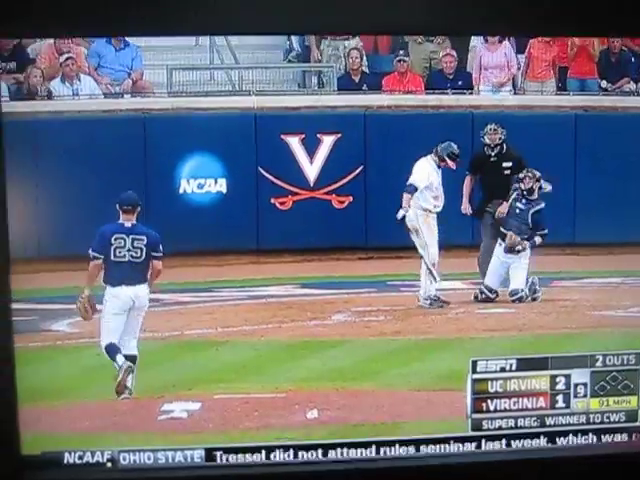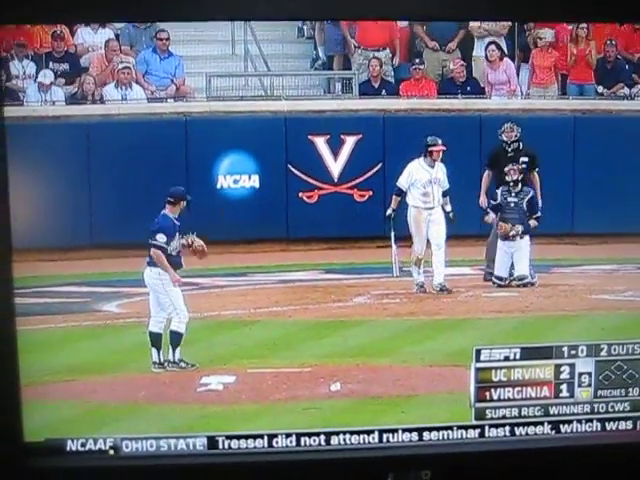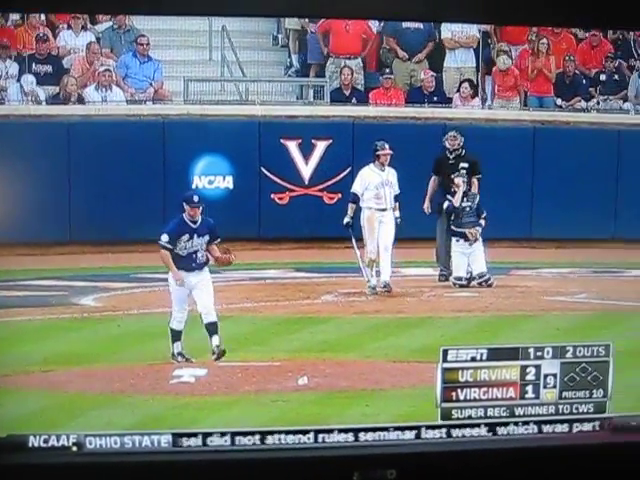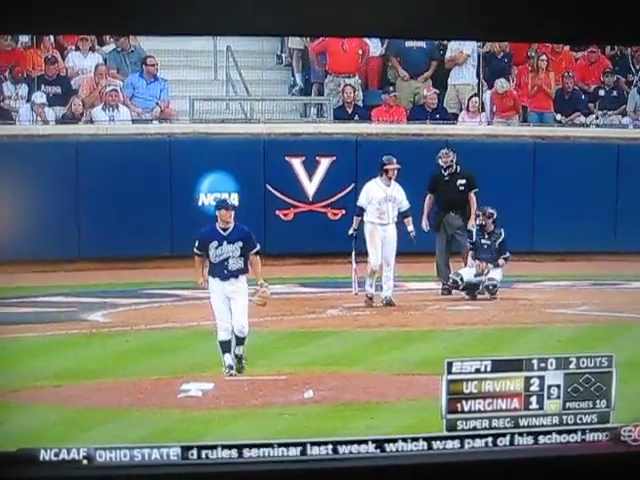
dt=1s
person 1, frame 1
left shoulder: (105, 232)
right shoulder: (150, 235)
left elbow: (95, 264)
right elbow: (158, 267)
left wrist: (88, 289)
right wrist: (150, 281)
left hip: (115, 292)
right hip: (140, 292)
left knee: (108, 338)
right knee: (130, 339)
left ankle: (121, 364)
right ankle: (127, 386)
person 1, frame 2
left shoulder: (168, 220)
right shoulder: (166, 224)
right elbow: (155, 251)
left wrist: (186, 242)
right wrist: (171, 273)
left hip: (157, 275)
right hip: (161, 275)
left knee: (158, 317)
right knee: (180, 315)
left ankle: (157, 360)
right ankle: (174, 360)
person 1, frame 3
left shoulder: (208, 224)
right shoulder: (174, 226)
right elbow: (164, 251)
left wrist: (220, 257)
right wrist: (174, 272)
left hip: (202, 274)
right hip: (180, 275)
left knee: (208, 309)
right knee: (179, 315)
left ankle: (216, 346)
right ankle: (176, 351)
person 1, frame 4
left shoulder: (243, 232)
right shoulder: (206, 233)
left elbow: (253, 256)
right elbow: (199, 256)
left wrist: (259, 280)
right wrist: (201, 276)
left hip: (238, 283)
right hip: (217, 284)
left knee: (241, 325)
right knee: (223, 326)
left ankle: (239, 354)
right ankle: (228, 363)
person 2, frame 1
left shoulder: (436, 167)
right shoulder: (424, 166)
right elbow: (411, 188)
left wrist: (440, 207)
right wrist: (404, 209)
left hip: (429, 215)
right hip: (419, 214)
left knee: (433, 255)
right knee: (430, 254)
left ankle: (431, 294)
right ankle: (425, 296)
person 2, frame 2
left shoulder: (441, 168)
right shoulder: (414, 167)
right elbow: (400, 189)
left wrist: (449, 209)
right wrist: (392, 209)
left hip: (436, 212)
right hip: (417, 212)
left knee: (439, 246)
right knee: (419, 249)
left ankle: (439, 283)
right ankle: (419, 282)
person 2, frame 3
left shoulder: (392, 173)
right shoulder: (365, 172)
right elbow: (355, 195)
left wrist: (397, 214)
right wrist: (349, 216)
left hip: (387, 214)
right hip: (370, 214)
left knee: (386, 247)
right knee: (371, 250)
left ankle: (385, 281)
right ankle: (371, 283)
person 2, frame 4
left shoulder: (397, 188)
right shoulder: (371, 186)
left elbow: (405, 209)
right elbow: (360, 208)
left wrist: (410, 228)
right wrist: (354, 228)
left hip: (390, 228)
right hip: (373, 228)
left knee: (389, 263)
right knee: (374, 262)
left ankle: (387, 296)
right ankle: (369, 293)
person 3, frame 1
left shoulder: (514, 157)
right shoulder: (479, 157)
right elbow: (470, 178)
left wrist: (508, 203)
right wrist: (465, 200)
right hip: (489, 205)
right knee: (488, 246)
person 3, frame 2
left shoulder: (528, 153)
right shoulder: (496, 153)
left elbow: (534, 175)
right elbow: (488, 174)
left wrist: (538, 196)
right wrist: (482, 194)
right knee: (497, 232)
right ankle: (490, 268)
person 3, frame 3
left shoulder: (470, 160)
right shoulder: (440, 160)
left elbow: (474, 182)
right elbow: (435, 179)
right wrist: (427, 199)
right hip: (444, 202)
right knee: (442, 237)
right ankle: (444, 270)
person 3, frame 4
left shoulder: (466, 176)
right shoulder: (436, 178)
left elbow: (472, 197)
right elbow: (430, 197)
left wrist: (472, 218)
right wrist: (425, 217)
left hip: (461, 218)
right hip: (442, 218)
left knee: (469, 250)
right knee: (442, 253)
right ankle: (446, 284)
person 4, frame 1
left shoulder: (539, 206)
right shoulder: (517, 194)
left elbow: (540, 237)
left wrist: (527, 245)
left hip: (520, 253)
right hip: (502, 248)
left knee: (516, 296)
left ankle: (532, 286)
person 4, frame 2
left shoulder: (528, 194)
right shoulder: (500, 193)
left elbow: (536, 220)
right elbow: (488, 217)
left wrist: (521, 228)
right wrist: (490, 217)
left hip: (521, 240)
right hip: (504, 240)
left knee: (523, 281)
right knee: (499, 282)
left ankle: (527, 271)
person 4, frame 3
left shoulder: (474, 198)
right shoulder: (450, 200)
left elbow: (483, 218)
right elbow: (454, 207)
left wrist: (479, 228)
right wrist: (460, 189)
left hip: (475, 241)
right hip: (458, 243)
left knee: (482, 279)
right knee: (459, 282)
left ankle: (473, 271)
right ankle: (467, 272)
person 4, frame 4
left shoulder: (499, 235)
right shoulder: (475, 232)
left elbow: (505, 259)
left wrist: (491, 266)
right wrist: (470, 258)
left hip: (494, 269)
right hip: (477, 268)
left knee: (491, 285)
right knee: (455, 279)
left ankle: (492, 292)
right ankle: (473, 288)
